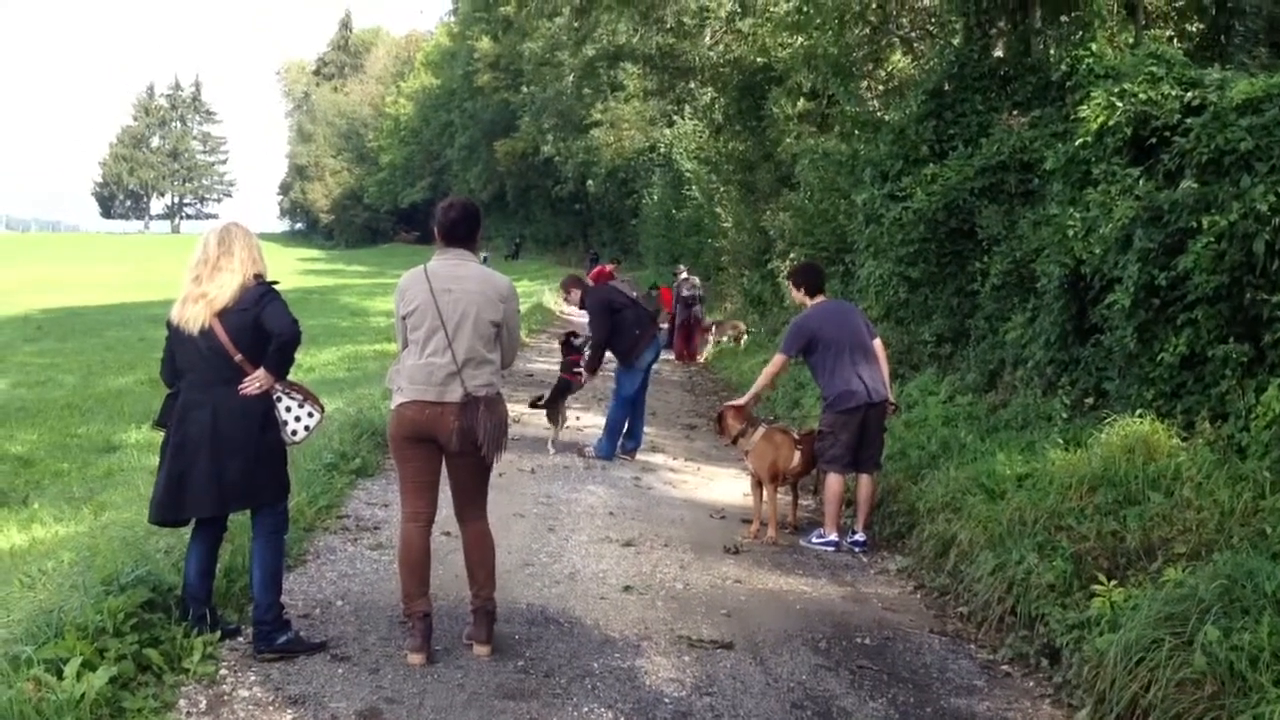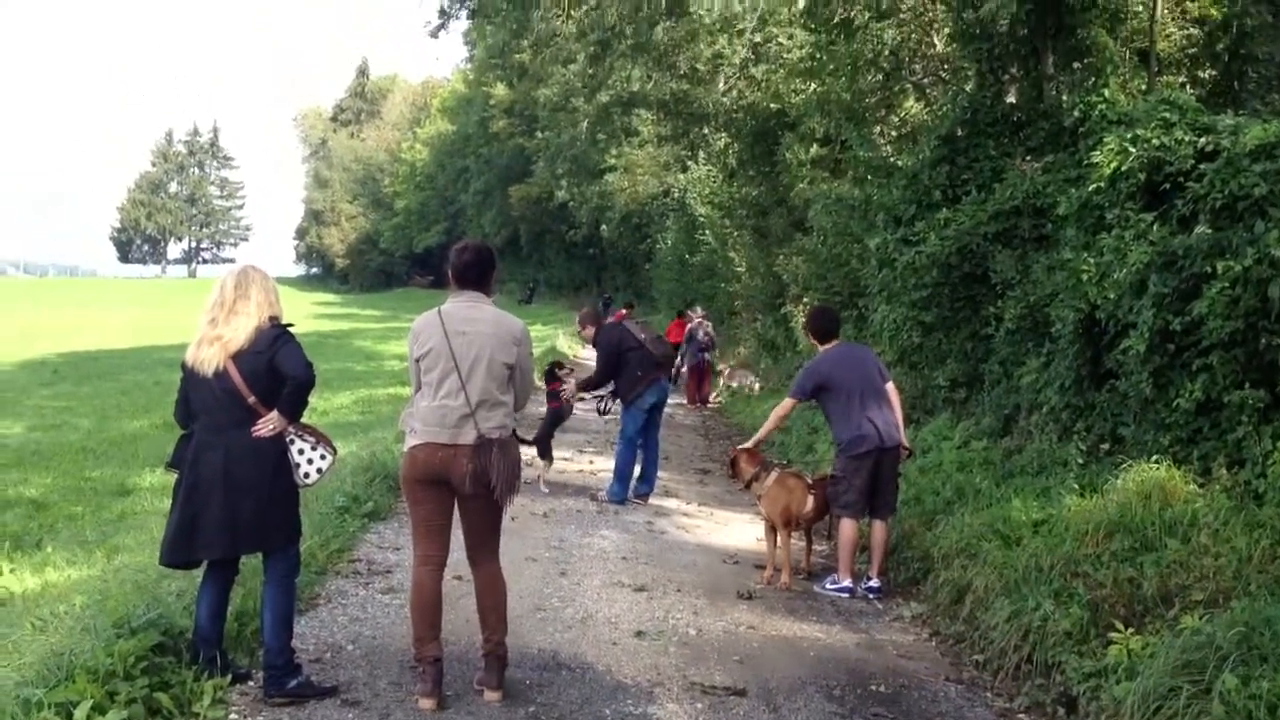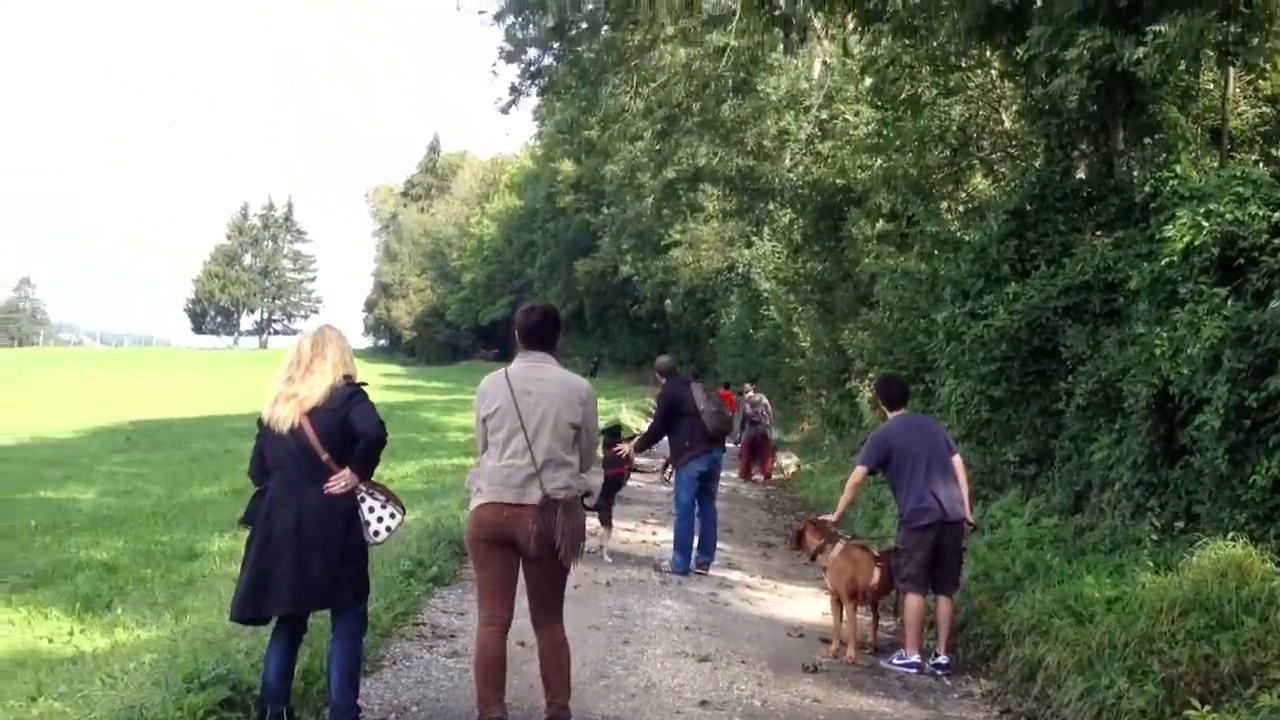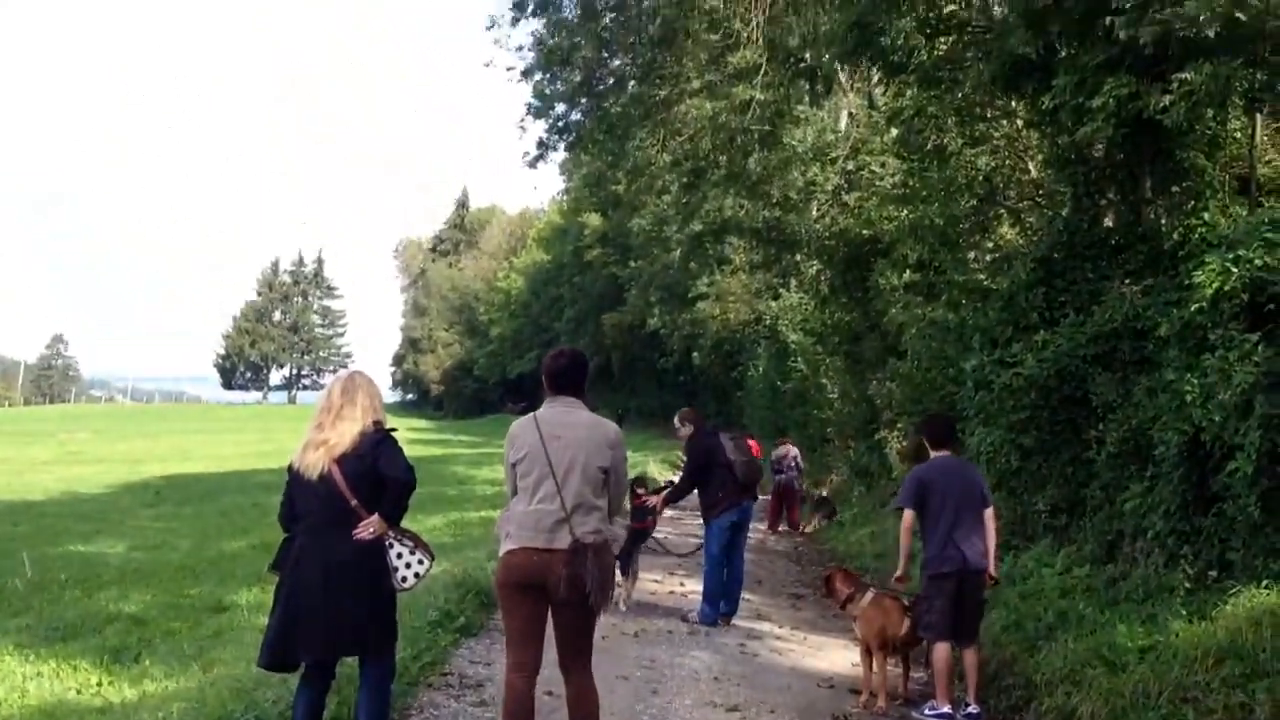
dt=1s
person 1, frame 1
left shoulder: (410, 283)
right shoulder: (499, 287)
left elbow: (403, 346)
right elbow: (508, 355)
left hip: (413, 406)
right hip: (472, 410)
left knee: (415, 517)
right knee: (473, 515)
left ankle: (418, 627)
right ankle: (482, 621)
person 1, frame 2
left shoulder: (424, 325)
right shoulder: (512, 329)
left elbow: (416, 387)
right elbow: (522, 397)
left hip: (426, 448)
right hip: (486, 452)
left knee: (427, 559)
right knee: (485, 559)
left ankle: (428, 672)
right ankle: (493, 667)
person 1, frame 3
left shoulder: (491, 385)
right shoulder: (578, 389)
left elbow: (482, 448)
right elbow: (587, 458)
left hip: (493, 509)
left knee: (492, 620)
right knee: (549, 621)
person 1, frame 4
left shoulder: (521, 429)
right shoulder: (606, 432)
left elbow: (513, 493)
right elbow: (615, 502)
left hip: (522, 552)
right hip: (582, 553)
left knee: (521, 661)
right knee: (578, 665)
person 2, frame 1
left shoulder: (184, 307)
right shoulder: (256, 296)
left elbow: (170, 374)
right elbow: (287, 332)
right wrist: (271, 372)
left hip: (196, 428)
right hip: (246, 428)
left knee: (208, 522)
right knee: (268, 524)
left ankle: (197, 619)
right ankle: (269, 632)
person 2, frame 2
left shoulder: (199, 349)
right shoulder: (272, 338)
left elbow: (184, 415)
right elbow: (302, 375)
right wrist: (285, 415)
left hip: (209, 470)
right hip: (259, 469)
left knee: (220, 564)
right knee: (280, 567)
left ankle: (207, 661)
right ankle: (280, 676)
person 2, frame 3
left shoulder: (276, 406)
right shoulder: (346, 397)
left elbow: (258, 472)
right elbow: (374, 434)
right wrist: (357, 472)
left hip: (281, 526)
right hip: (331, 527)
left knee: (290, 621)
right knee: (348, 623)
person 2, frame 4
left shoulder: (306, 453)
right shoulder: (374, 442)
left elbow: (288, 515)
right elbow: (404, 478)
right wrist: (386, 518)
left hip: (311, 571)
right hip: (359, 570)
left knee: (317, 661)
right knee: (376, 664)
person 3, frame 1
left shoulder: (804, 323)
right shoulder: (851, 309)
left elbow: (775, 367)
right elbow: (879, 349)
left wrist: (746, 399)
right wrist: (888, 393)
left hip: (844, 400)
right hip: (875, 397)
left knee: (835, 467)
right knee: (866, 469)
left ankle: (829, 534)
right ankle: (859, 534)
person 3, frame 2
left shoulder: (816, 368)
right shoulder: (865, 352)
left elbow: (782, 411)
right elbow: (892, 393)
left wrist: (752, 442)
right wrist: (902, 436)
left hip: (856, 445)
right hip: (888, 441)
left knee: (848, 513)
right knee: (880, 514)
left ankle: (843, 580)
right ankle: (873, 580)
person 3, frame 3
left shoulder: (883, 435)
right shoulder: (933, 424)
left elbow: (856, 480)
right elbow: (959, 467)
left wrist: (837, 514)
right wrist: (966, 509)
left hip: (919, 517)
right hip: (952, 515)
left knee: (913, 587)
right knee: (945, 589)
left ankle: (911, 655)
right ankle: (942, 655)
person 3, frame 4
left shoulder: (919, 475)
right shoulder: (972, 472)
left elbow: (907, 524)
right elbow: (989, 520)
left wrist: (902, 566)
right wrist: (990, 562)
left hip: (940, 565)
right hip: (974, 565)
left knee: (939, 637)
right knee: (969, 638)
person 4, frame 1
left shoulder: (594, 299)
right shoulder: (602, 293)
left elbow: (600, 337)
left wrist: (590, 368)
right wrist: (594, 364)
left hip: (637, 348)
right hip: (649, 342)
left knee: (621, 399)
right knee: (636, 398)
left ankle: (604, 449)
right ankle: (629, 447)
person 4, frame 2
left shoulder: (606, 338)
right shoulder: (617, 331)
left elbow: (603, 375)
left wrist: (578, 386)
right wrist: (617, 391)
left hip: (642, 389)
right hip: (660, 383)
left knee: (627, 442)
right knee: (649, 441)
left ankle: (617, 493)
right ankle: (642, 491)
person 4, frame 3
left shoulder: (668, 392)
right shoulder: (695, 388)
left elbow: (658, 428)
left wrist: (635, 446)
left hip: (692, 456)
right hip: (714, 451)
left knee: (684, 510)
right knee: (707, 508)
left ankle: (680, 563)
right ankle: (703, 561)
person 4, frame 4
left shoulder: (696, 444)
right shoulder: (717, 438)
left elbow: (688, 482)
left wrist: (664, 499)
right wrist: (670, 493)
left hip: (723, 506)
right hip: (744, 501)
left knee: (714, 561)
right knee: (735, 559)
left ankle: (708, 614)
right ankle: (726, 612)
